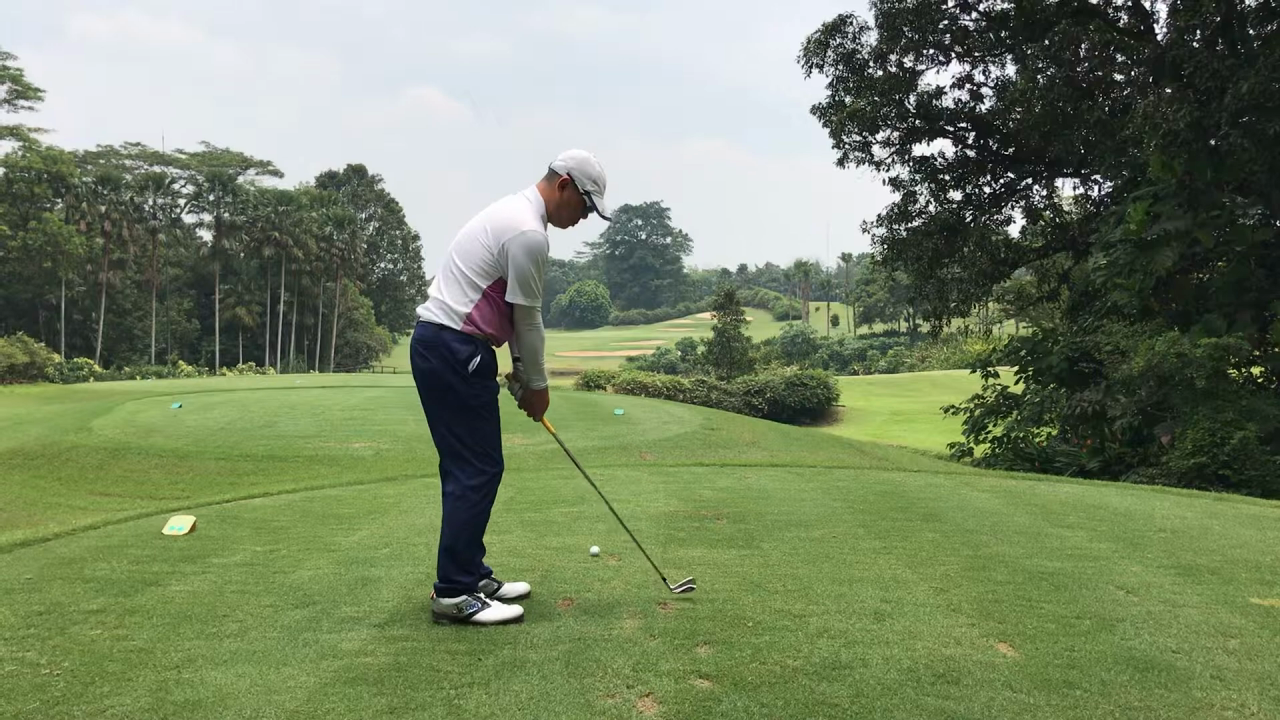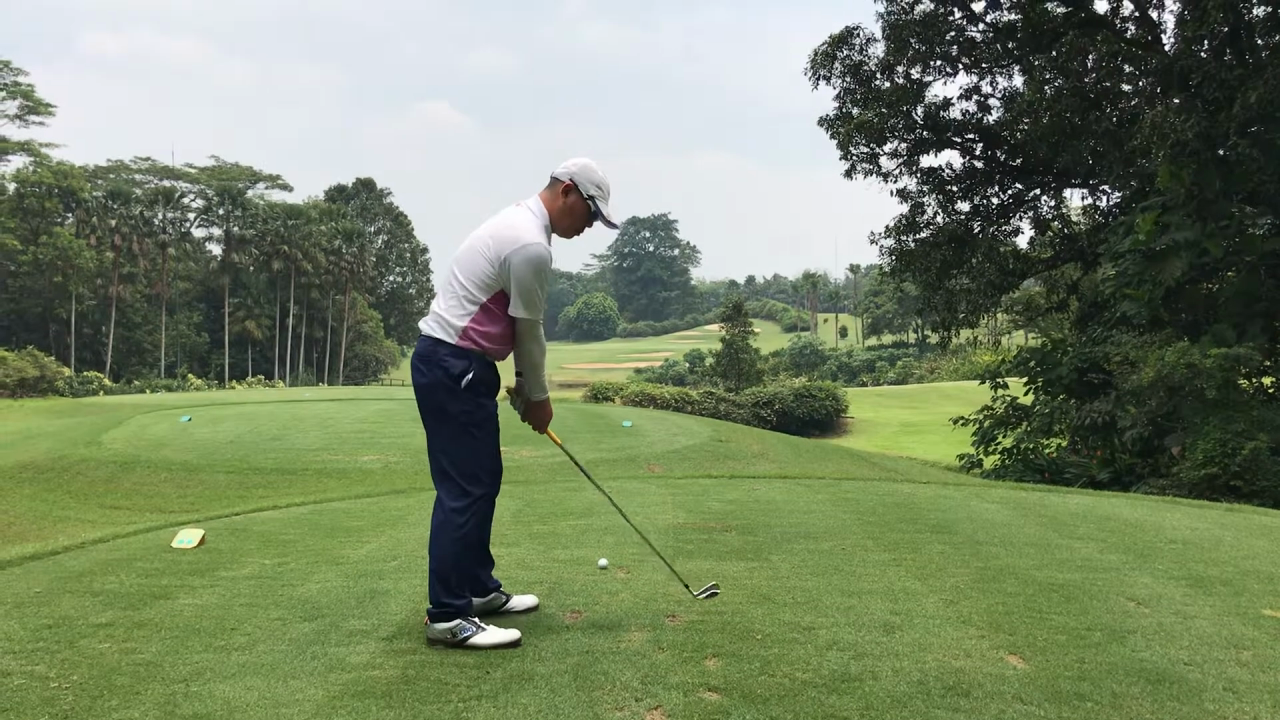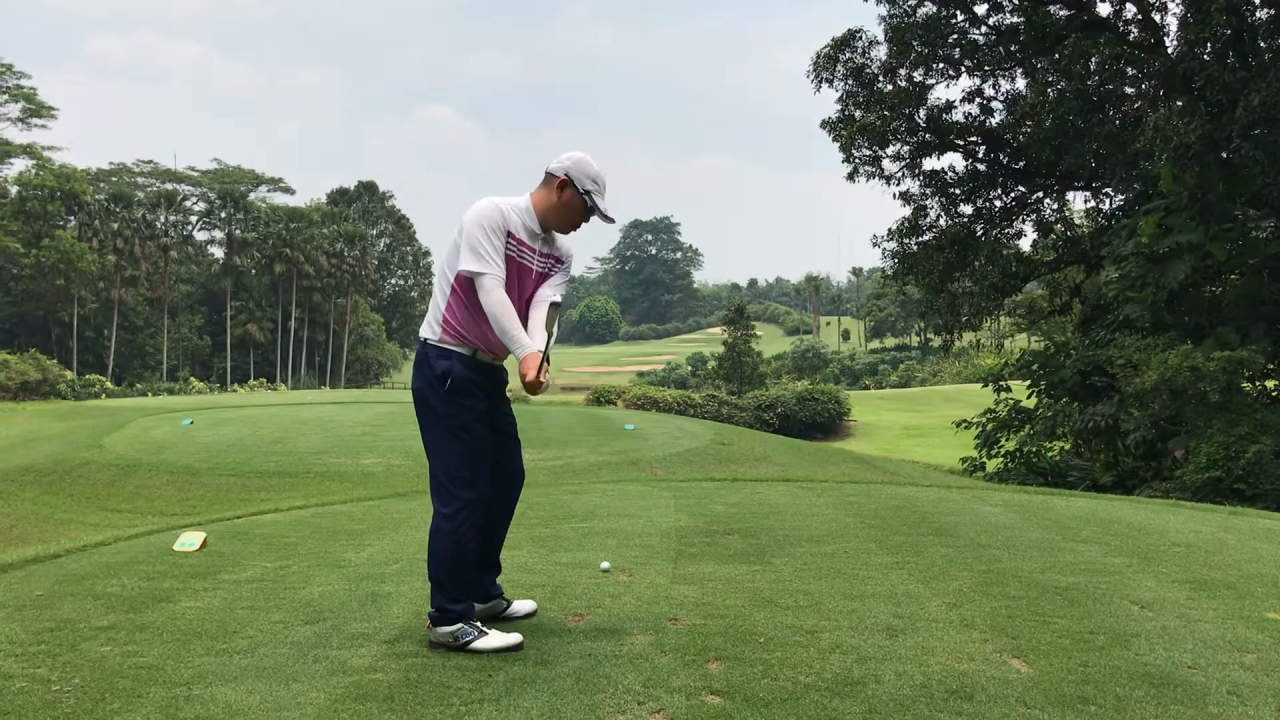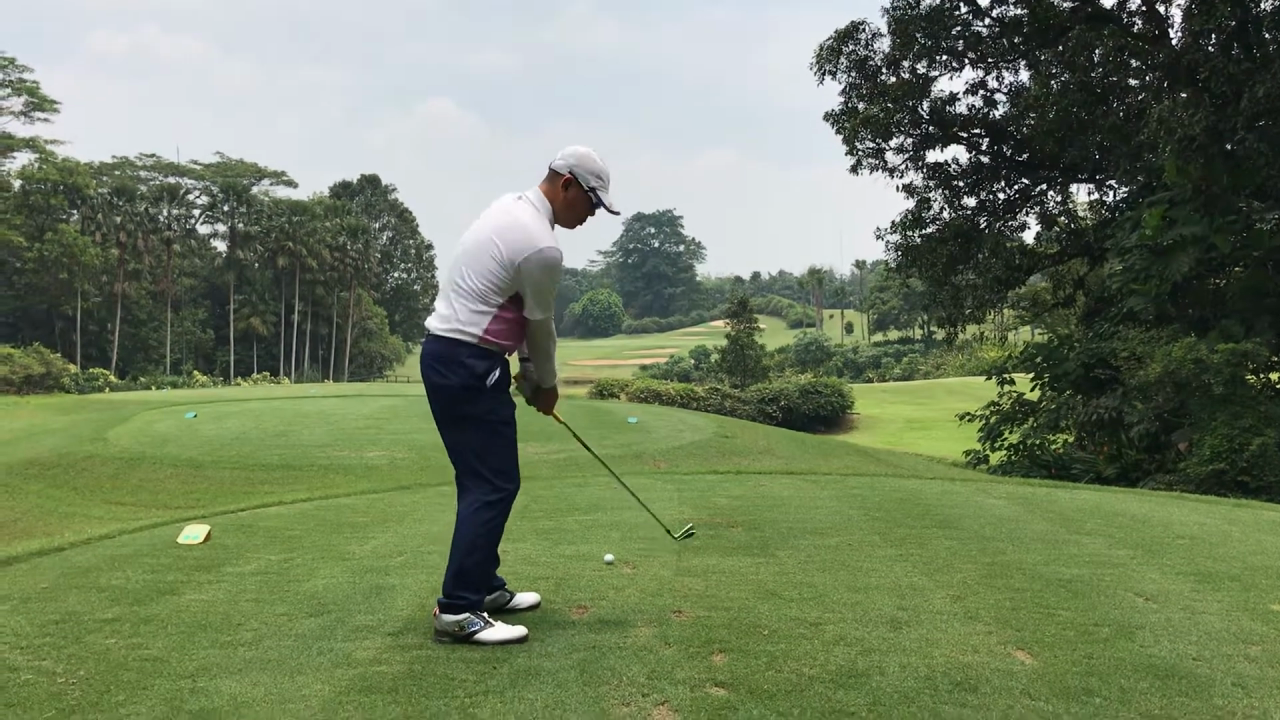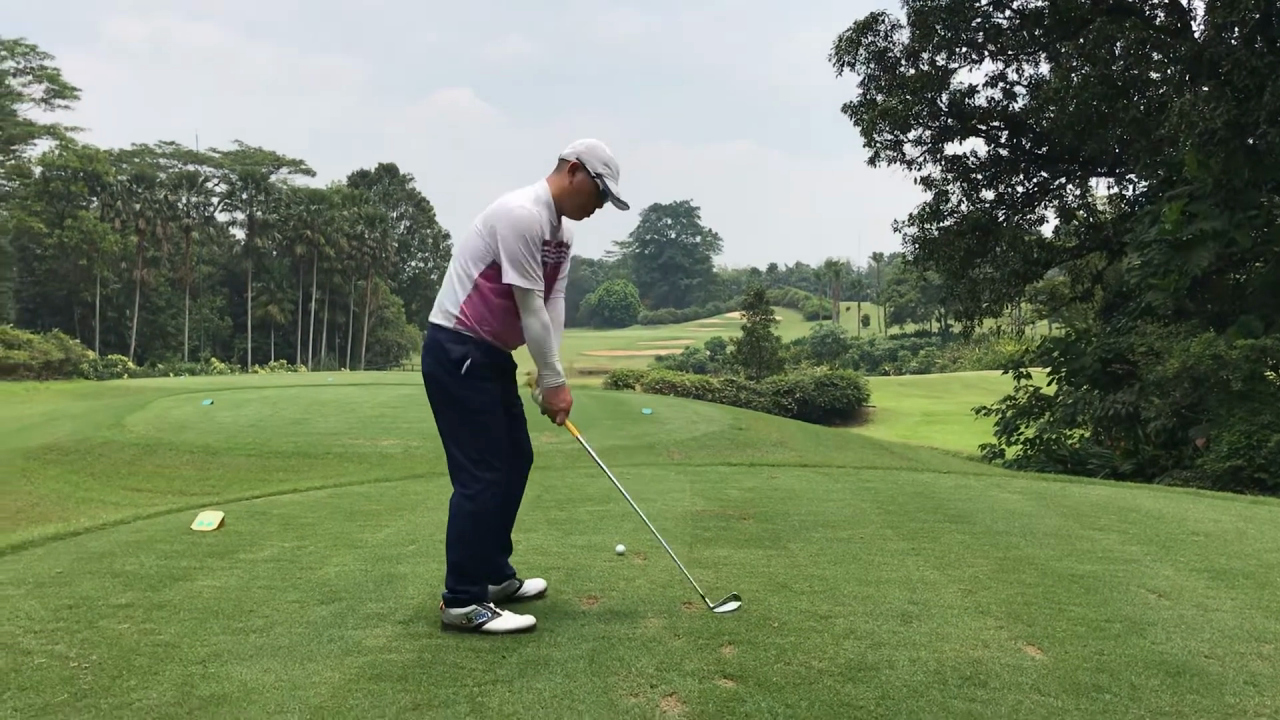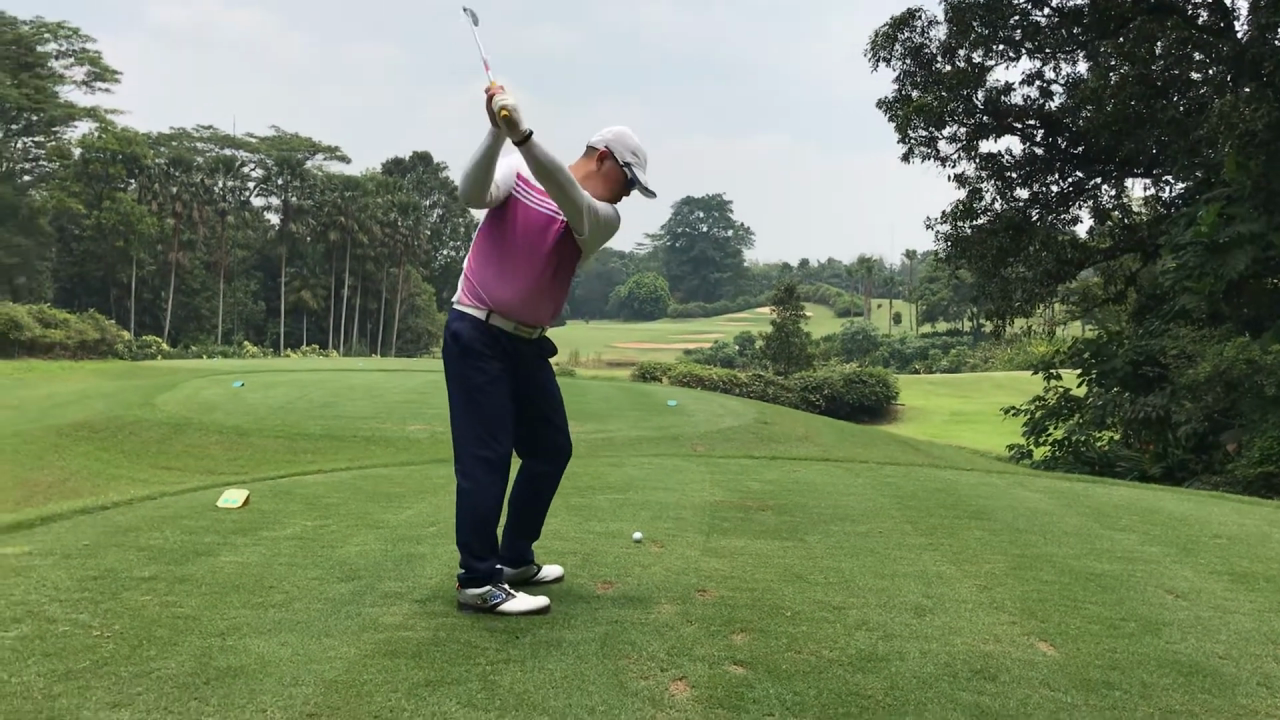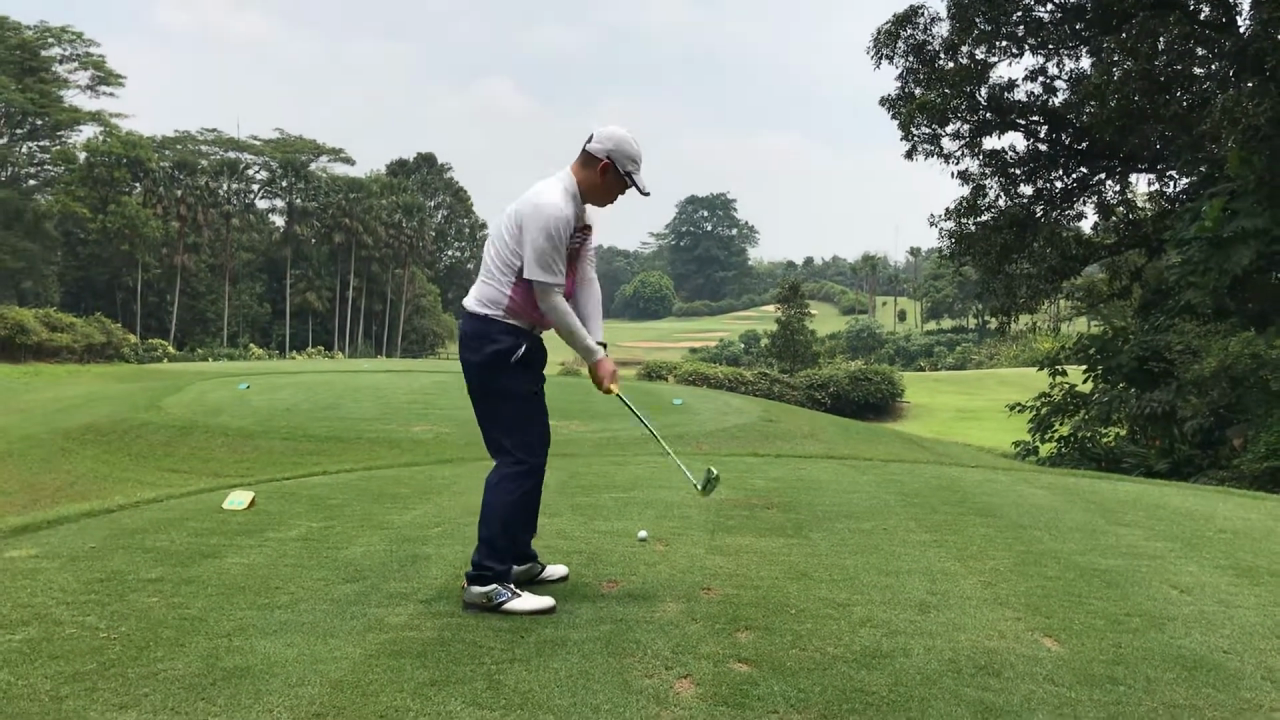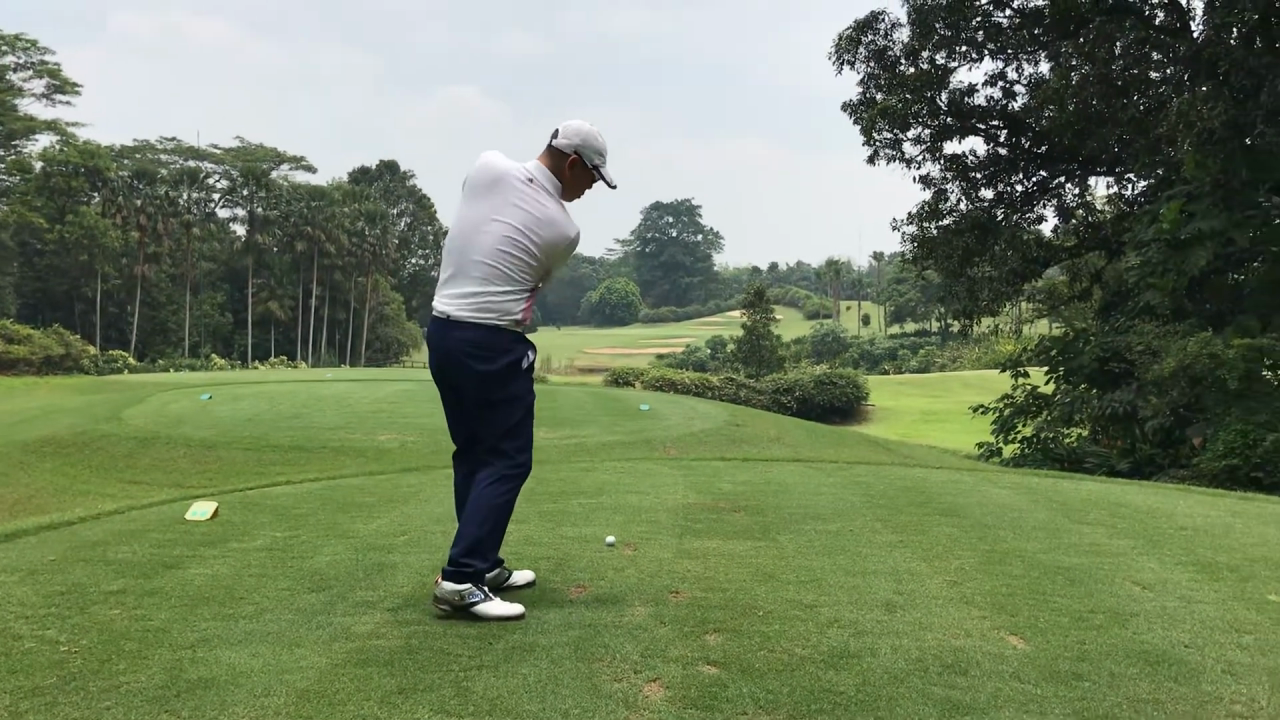
dt=0.5s
person 1, frame 1
left shoulder: (515, 211)
right shoulder: (528, 232)
right elbow: (527, 317)
left wrist: (522, 369)
right wrist: (537, 384)
left hip: (443, 344)
right hip: (454, 349)
left knee: (467, 467)
right knee: (477, 468)
left ankle: (470, 575)
right ankle: (455, 591)
person 1, frame 2
left shoulder: (523, 225)
right shoulder: (530, 243)
left elbow: (527, 324)
right elbow: (528, 329)
left wrist: (527, 387)
right wrist: (538, 395)
left hip: (463, 365)
right hip: (452, 366)
left knee: (482, 479)
right knee: (464, 487)
left ankle: (477, 586)
right ankle: (447, 616)
person 1, frame 3
left shoulder: (560, 254)
right shoulder: (491, 214)
left elbow: (542, 309)
right elbow: (490, 292)
left wrist: (537, 356)
right wrist: (523, 352)
left hip: (487, 371)
right hip: (446, 367)
left knee: (504, 480)
right knee: (461, 493)
left ankle: (480, 594)
right ankle: (449, 619)
person 1, frame 4
left shoulder: (509, 206)
right shoulder: (542, 248)
right elbow: (539, 326)
left wrist: (529, 372)
right wrist: (546, 383)
left hip: (444, 352)
right hip: (468, 365)
left knee: (480, 478)
right knee: (495, 484)
left ankle: (482, 585)
right ankle: (458, 607)
person 1, frame 5
left shoulder: (560, 236)
right shoulder: (523, 213)
left elbow: (552, 307)
right elbow: (529, 308)
left wrist: (548, 376)
right wrist: (554, 380)
left hip: (482, 353)
right hip: (458, 352)
left knee: (513, 461)
right knee: (481, 474)
left ankle: (493, 575)
right ankle: (462, 600)
person 1, frame 6
left shoulder: (603, 218)
right shoulder: (515, 171)
left elbow: (568, 199)
right elbow: (471, 194)
left wrist: (522, 134)
right wrist: (498, 132)
left hip: (528, 344)
right hip: (476, 334)
left knee: (550, 450)
right knee: (485, 457)
left ankle: (513, 558)
right ankle: (478, 580)
person 1, frame 7
left shoulder: (581, 217)
right shoulder: (546, 208)
left elbow: (585, 280)
right elbow: (549, 298)
left wrist: (600, 347)
right wrist: (592, 356)
left hip: (512, 340)
right hip: (497, 338)
left knee: (530, 447)
right knee: (519, 455)
left ankle: (515, 557)
right ankle: (486, 580)
person 1, frame 8
left shoulder: (488, 167)
right shoulder: (563, 231)
left hip: (444, 331)
right hip: (494, 345)
left knee: (475, 454)
right knee: (508, 461)
left ankle: (481, 563)
right ankle: (460, 579)
